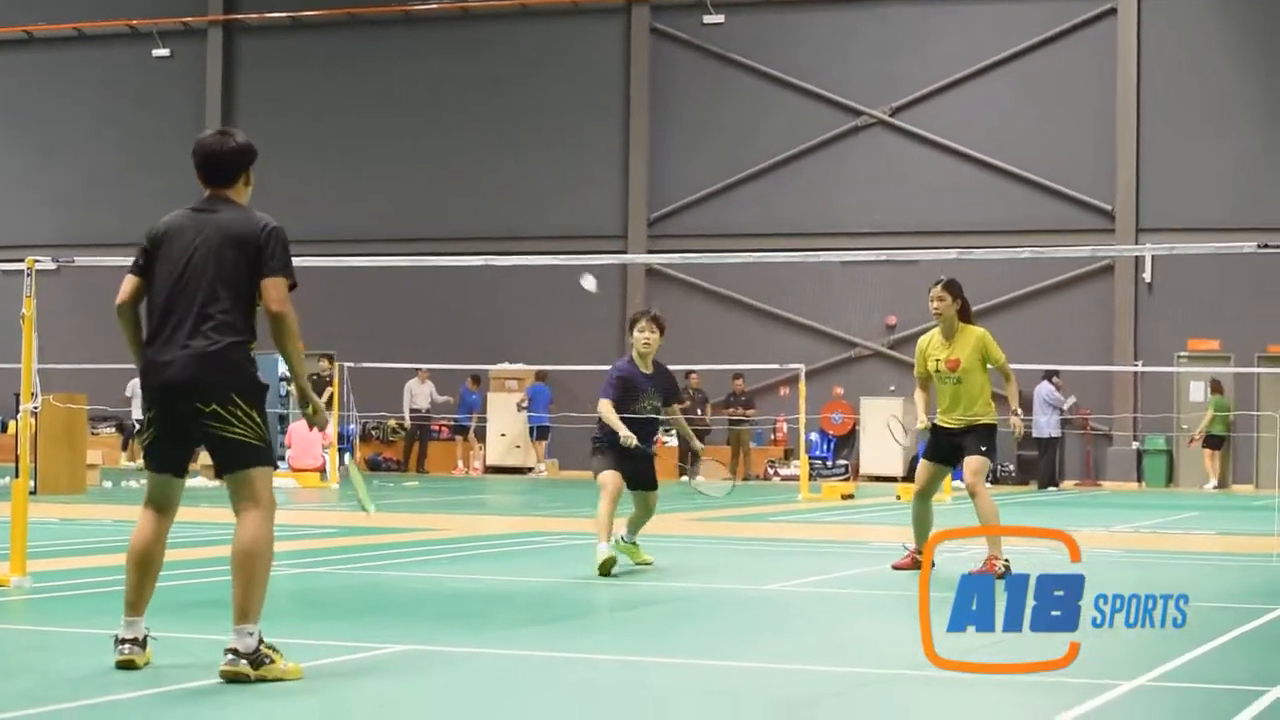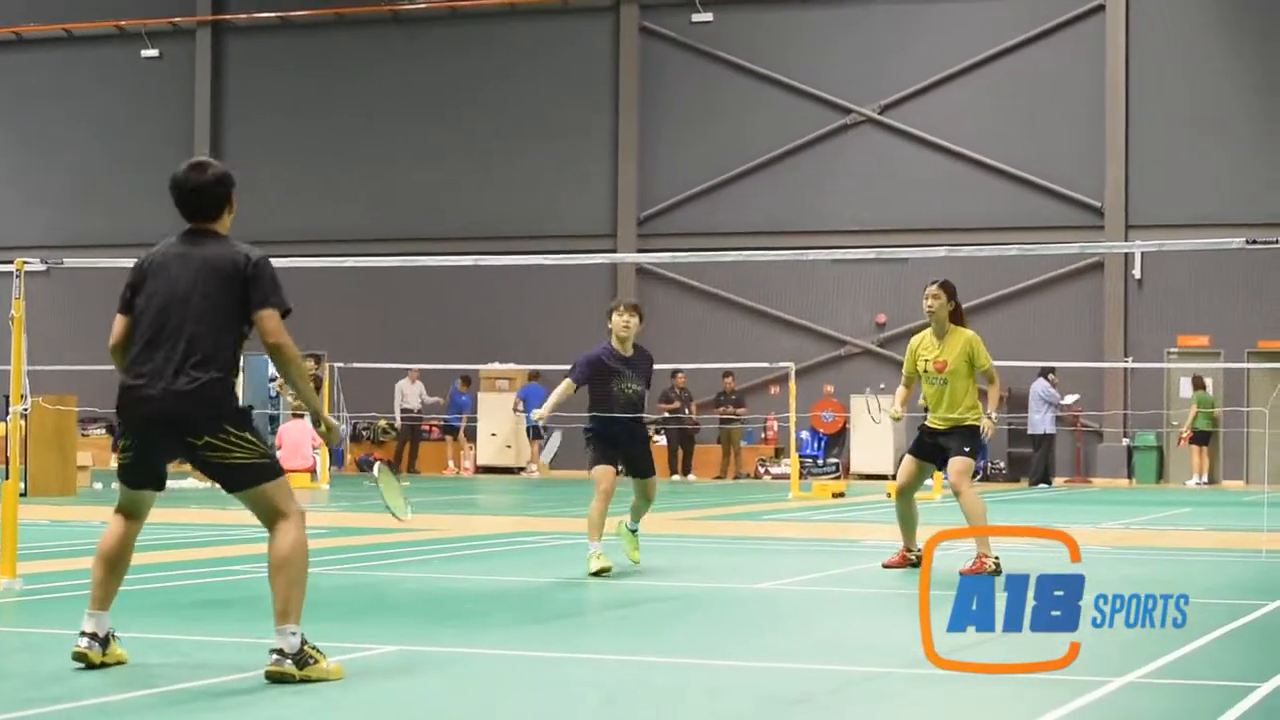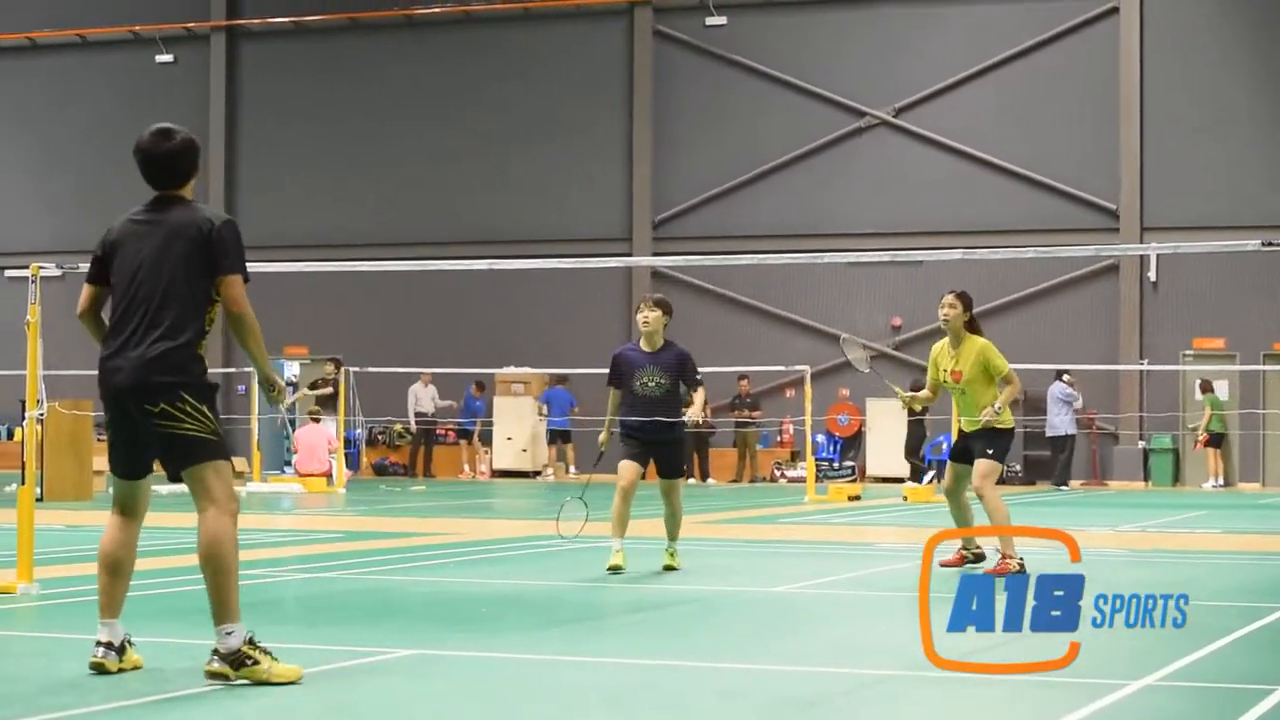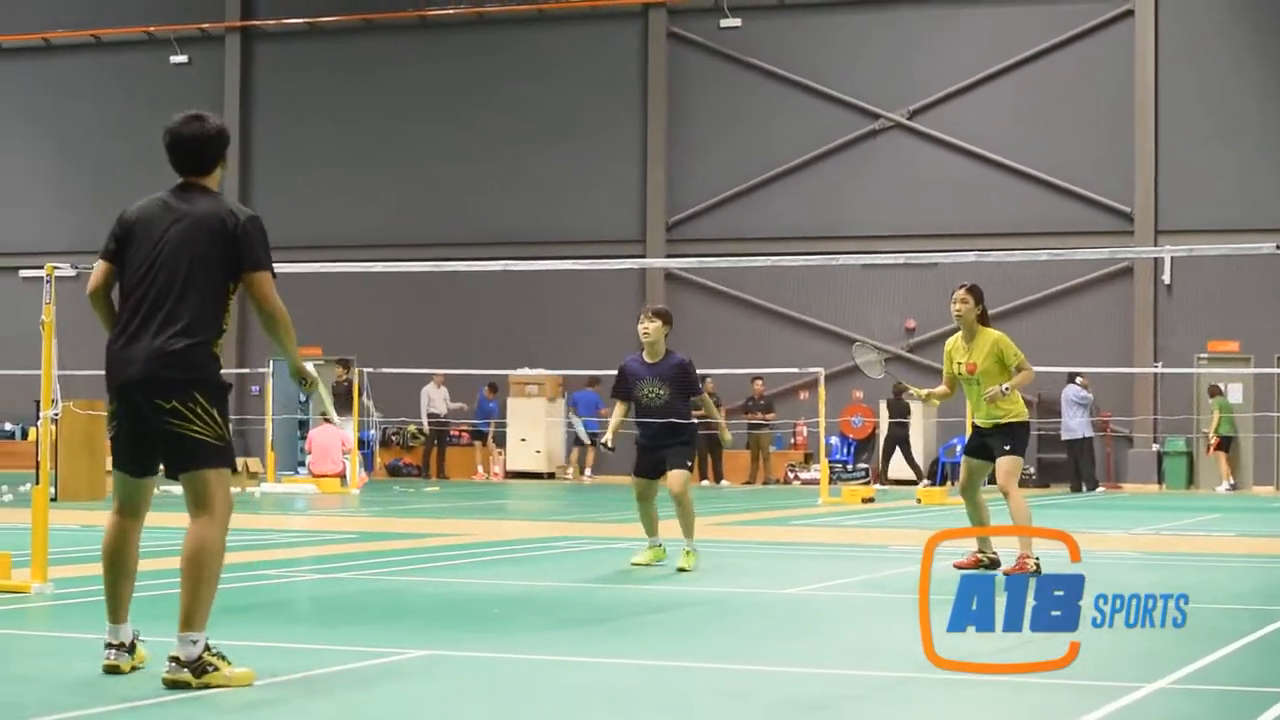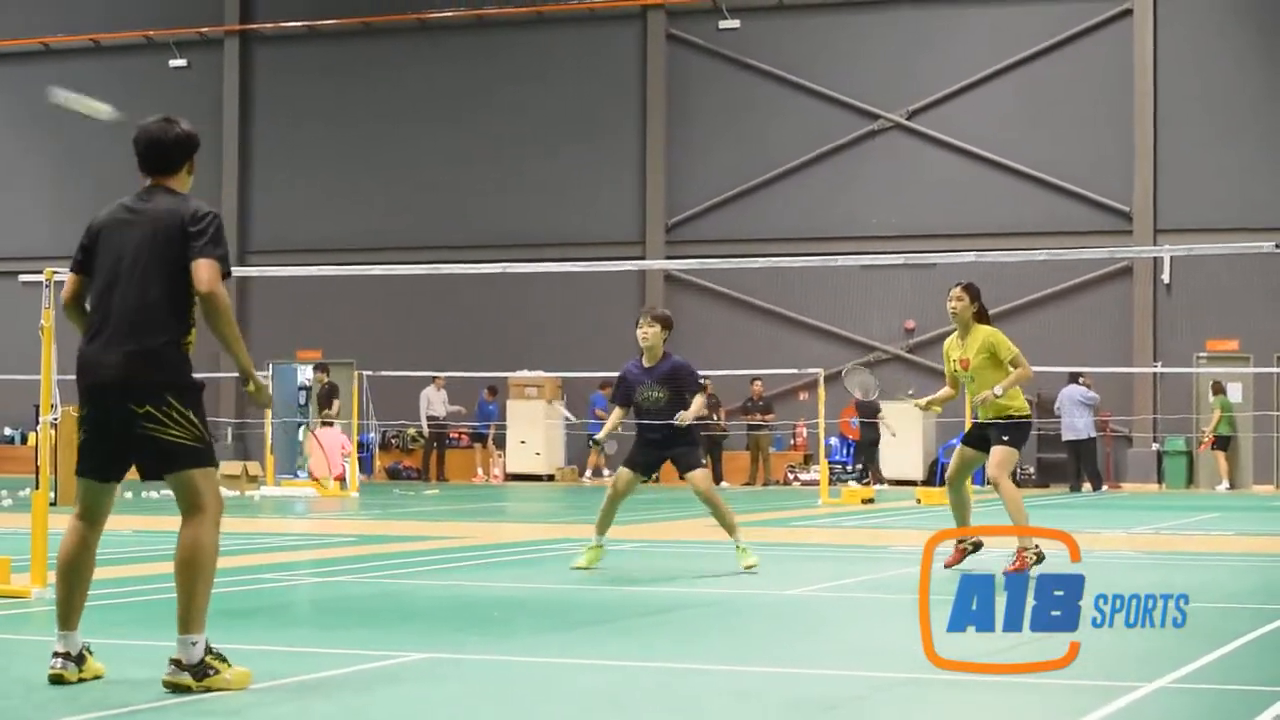
dt=0.4s
person 1, frame 1
left shoulder: (165, 227)
right shoulder: (262, 230)
left elbow: (124, 302)
right elbow: (277, 309)
right wrist: (306, 387)
left hip: (162, 378)
right hip: (222, 377)
left knee: (158, 505)
right knee: (255, 507)
left ankle: (130, 636)
right ankle: (243, 645)
person 1, frame 2
left shoulder: (149, 262)
right shoulder: (247, 263)
left elbow: (117, 343)
right elbow: (276, 342)
right wrist: (316, 410)
left hip: (140, 408)
right hip: (207, 411)
left knee: (129, 511)
right knee: (285, 516)
left ankle: (93, 634)
right ankle: (288, 647)
person 1, frame 3
left shoulder: (118, 230)
right shoulder: (213, 226)
left elbow: (86, 310)
right elbow: (235, 306)
right wrist: (266, 369)
left hip: (117, 381)
right hip: (173, 379)
left knee: (127, 507)
right knee: (218, 501)
left ankle: (109, 642)
right ankle: (232, 645)
person 1, frame 4
left shoulder: (135, 213)
right shoulder: (238, 221)
left elbow: (96, 290)
right elbow: (267, 302)
right wrist: (298, 363)
left hip: (126, 374)
right hip: (187, 376)
left knee: (128, 506)
right knee: (211, 507)
left ankle: (118, 640)
right ankle: (189, 654)
person 1, frame 5
left shoulder: (106, 219)
right shoulder: (197, 216)
left elbow: (70, 300)
right elbow: (208, 290)
right wrist: (247, 369)
left hip: (97, 377)
right hip: (158, 377)
left knee: (88, 513)
right knee: (203, 507)
left ankle: (67, 651)
right ankle: (191, 656)
person 2, frame 1
left shoulder: (979, 337)
right shoulder: (925, 343)
left elbow: (1008, 375)
right elbow: (921, 387)
left wrist: (1015, 411)
right wrist: (921, 415)
left hip: (979, 424)
right hip: (944, 426)
left knee: (973, 483)
right knee: (921, 490)
left ankle: (997, 559)
right ankle: (919, 553)
person 2, frame 2
left shoulder: (968, 339)
right shoulder: (917, 343)
left elbow: (993, 381)
right elbow: (906, 385)
left wrist: (989, 415)
right wrist: (898, 407)
left hip: (966, 426)
right hip: (932, 427)
left knee: (958, 485)
right knee: (902, 488)
left ankle: (987, 557)
right ankle: (910, 551)
person 2, frame 3
left shoulder: (982, 347)
right shoulder: (937, 351)
left elbow: (1014, 383)
right elbow: (931, 393)
left wrist: (998, 407)
right wrist: (914, 397)
left hip: (995, 428)
right hip: (968, 428)
left knee: (983, 486)
right knee: (951, 489)
left ankle: (1010, 558)
right ankle: (971, 549)
person 2, frame 4
left shoulder: (996, 339)
right shoulder: (951, 345)
left elbow: (1028, 372)
right elbow: (948, 387)
left wrist: (1004, 388)
right wrist: (929, 393)
left hip: (1011, 422)
right hip: (982, 425)
left knee: (1006, 484)
right knee: (966, 487)
left ankle: (1028, 559)
right ankle: (986, 553)
person 2, frame 5
left shoulder: (989, 336)
right shoulder: (949, 345)
left elbow: (1025, 369)
right elbow: (952, 388)
left wrist: (997, 390)
right wrist: (930, 400)
left hip: (1011, 416)
right hip: (984, 420)
left knee: (997, 475)
right knee: (953, 477)
left ankle: (1028, 550)
right ankle: (966, 540)
person 3, frame 1
left shoulder: (665, 375)
right shoulder: (621, 372)
left elbow: (672, 410)
right elbow: (604, 406)
left wrist: (692, 439)
right wrist: (622, 430)
left hip: (641, 449)
right hip: (610, 444)
left knee: (647, 506)
right knee: (611, 489)
left ankle: (627, 540)
right ankle: (604, 551)
person 3, frame 2
left shoulder: (645, 358)
right shoulder: (596, 358)
right elbow: (568, 385)
left wrist: (645, 420)
right wrist: (545, 409)
left hip: (636, 436)
right hip: (602, 436)
left knee: (648, 494)
right knee: (605, 486)
left ankle: (629, 528)
right ankle: (595, 553)
person 3, frame 3
left shoulder: (679, 355)
right shoulder: (623, 355)
left elbow: (698, 389)
right elbow: (616, 393)
left wrist: (696, 409)
right wrist: (606, 429)
left hip: (669, 435)
right hip: (633, 434)
left knee: (671, 495)
right knee: (624, 485)
left ankle: (671, 549)
right ankle: (617, 550)
person 3, frame 4
left shoulder: (680, 364)
right shoulder: (629, 367)
left elbow: (701, 397)
right elbow: (622, 404)
left wrist: (722, 427)
right wrist: (609, 433)
left hip: (680, 440)
right hip: (648, 442)
left knee: (678, 490)
right knee: (643, 496)
left ankle: (689, 549)
right ankle: (655, 547)
person 3, frame 5
left shoulder: (677, 366)
right shoulder: (629, 372)
left elbow: (700, 396)
right elbow: (621, 407)
left wrist: (692, 411)
right wrist: (604, 432)
left hip: (679, 440)
right hip: (647, 443)
left knee: (706, 490)
right knee: (615, 492)
left ankle: (741, 546)
right ankle: (596, 546)
